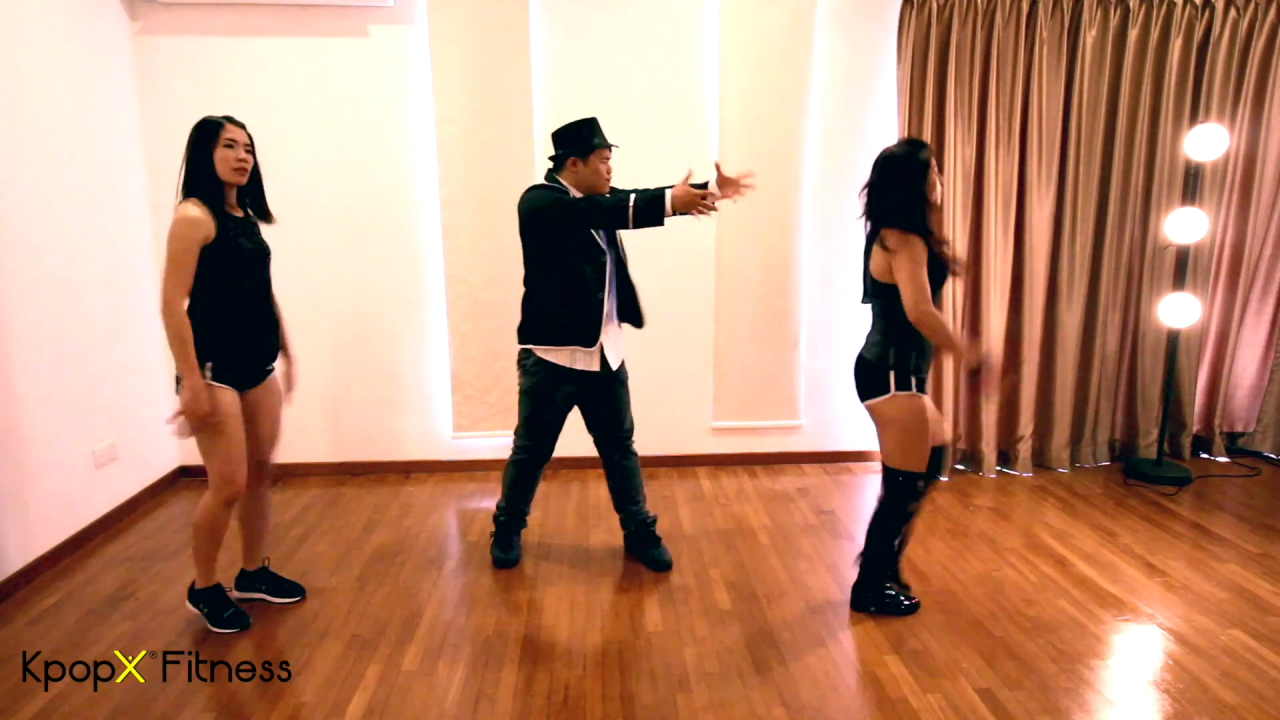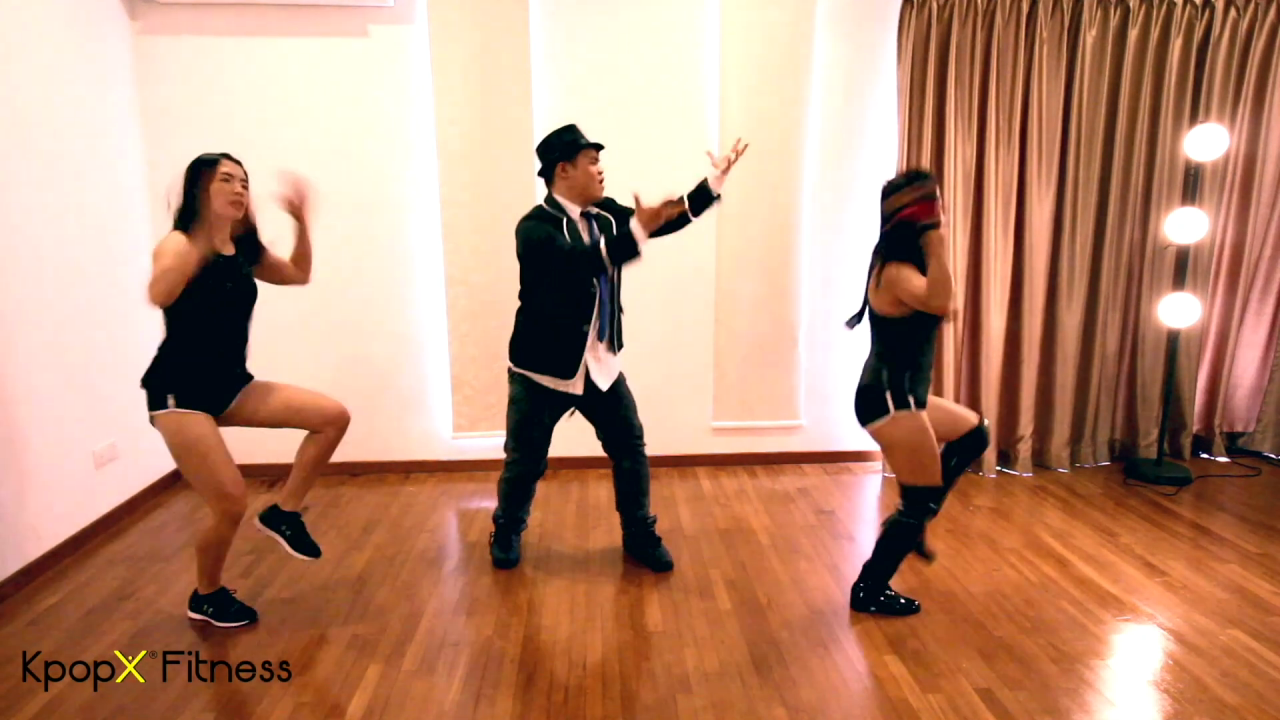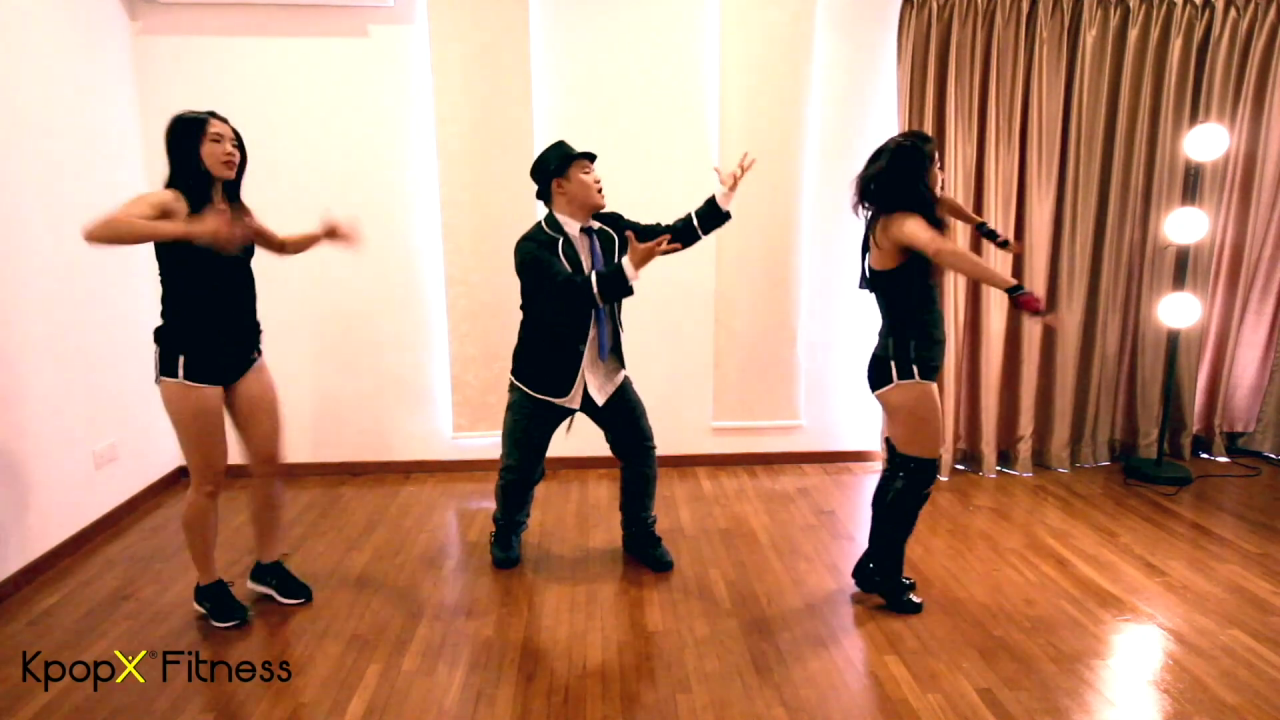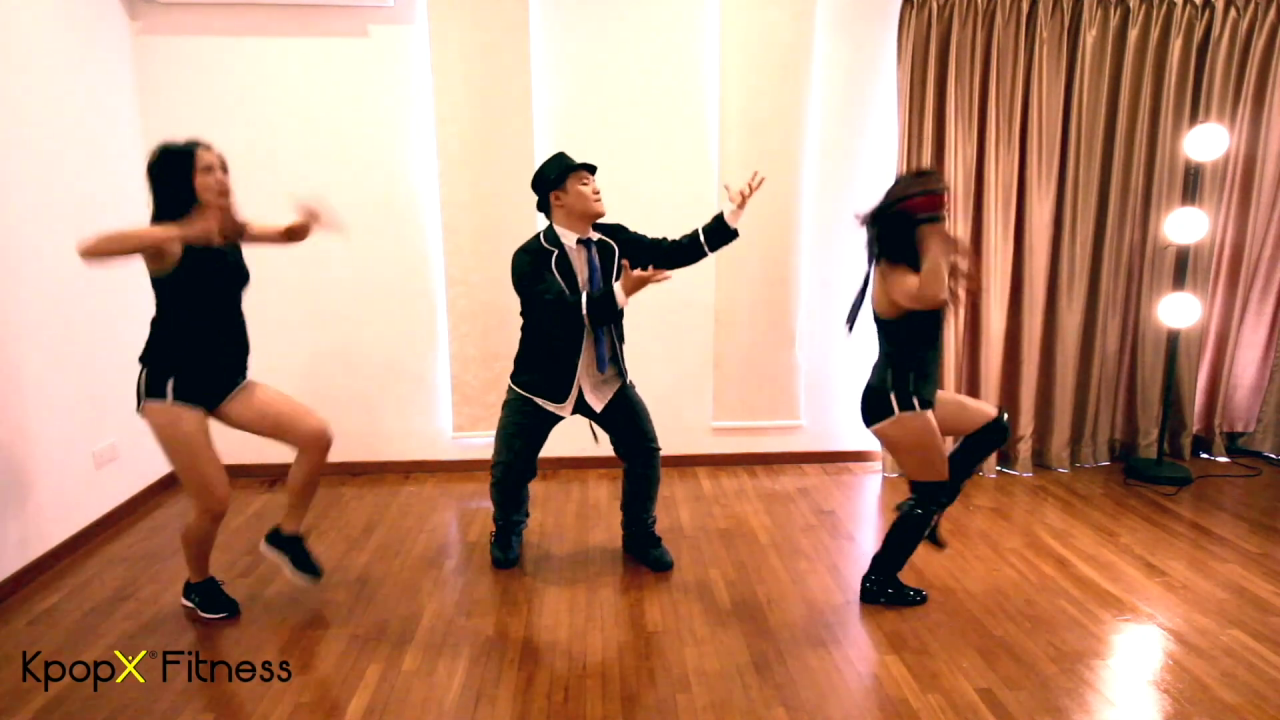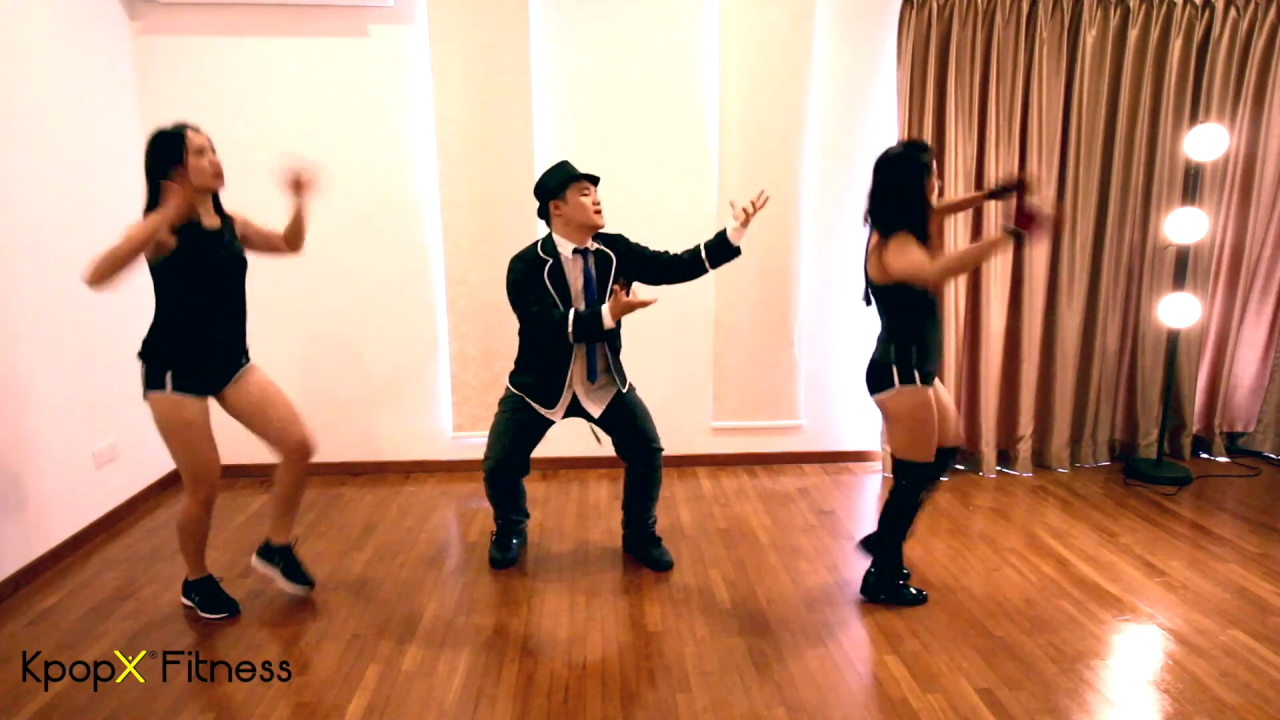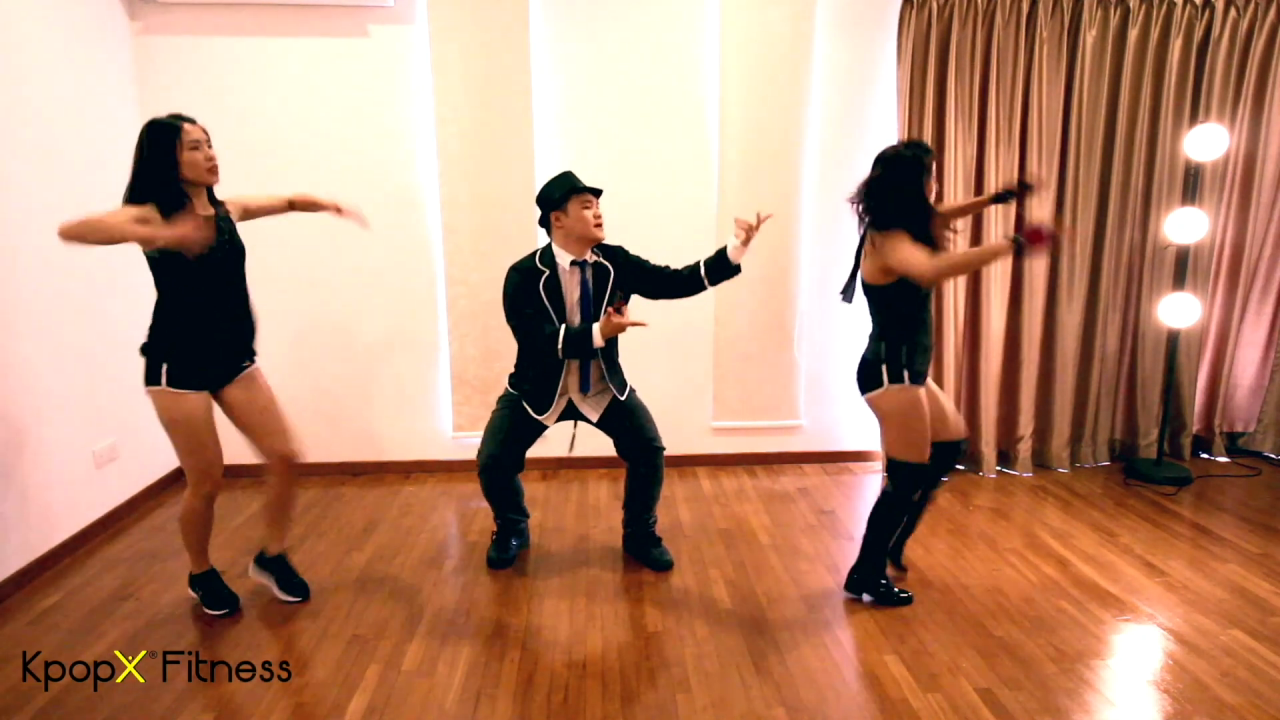
dt=0.2s
person 1, frame 1
left shoulder: (247, 216)
right shoulder: (194, 217)
right elbow: (173, 306)
left wrist: (286, 351)
right wrist: (192, 383)
left hip: (257, 365)
right hip: (212, 368)
left knee: (260, 474)
right knee: (230, 484)
left ankle: (253, 573)
right ankle: (204, 588)
person 1, frame 2
left shoulder: (246, 251)
right shoulder: (181, 244)
left elbow: (298, 275)
right elbow: (160, 295)
left wrist: (300, 222)
right wrist: (208, 236)
left hip: (231, 384)
right hip: (180, 392)
left knee: (334, 416)
right knee: (231, 503)
left ankle: (284, 512)
right ankle: (206, 595)
person 1, frame 3
left shoulder: (234, 212)
right shoulder: (169, 204)
left elbow: (283, 245)
right elbow: (98, 231)
left wrist: (321, 234)
right wrist: (190, 229)
left hip: (241, 354)
right hip: (188, 360)
left knee: (268, 464)
right knee: (209, 480)
left ankle: (268, 567)
right ankle: (208, 587)
person 1, frame 4
left shoulder: (232, 233)
right shoulder: (169, 241)
left elbow: (286, 236)
right elbow: (92, 249)
left wrist: (303, 224)
right wrist: (183, 231)
left hip: (228, 379)
right hip: (174, 387)
left knee: (316, 436)
right knee: (213, 502)
left ankle: (287, 535)
right ankle: (198, 583)
person 1, frame 5
left shoulder: (231, 223)
right shoulder: (162, 231)
left elbow: (289, 245)
right elbow: (97, 276)
left wrist: (299, 201)
right wrist: (160, 220)
left hip: (229, 363)
right hip: (174, 371)
left knee: (299, 447)
right knee: (204, 487)
left ankle: (276, 548)
right ankle: (195, 582)
person 1, frame 6
left shoulder: (227, 211)
right shoulder: (150, 216)
left elbow: (284, 202)
right elbow: (72, 230)
left wrist: (325, 204)
right wrist: (161, 236)
left hip: (234, 359)
right hip: (177, 365)
left knee: (285, 456)
right knee: (207, 483)
left ankle: (273, 557)
right ankle: (201, 574)
person 2, frame 1
left shoulder: (892, 234)
right shoulder: (903, 241)
right elbow: (921, 313)
right wrist: (970, 355)
left hip: (889, 368)
right hip: (893, 373)
left knee: (933, 457)
right knee: (905, 484)
left ankle: (881, 560)
right ankle: (872, 588)
person 2, frame 2
left shoulder: (906, 263)
right shoulder: (899, 272)
right elbow: (940, 302)
right wrist: (935, 232)
left hip: (903, 394)
right hip: (890, 398)
left knee: (973, 434)
right knee: (922, 499)
left ankle: (911, 525)
right ankle: (869, 590)
person 2, frame 3
left shoulder: (905, 217)
right shoulder: (896, 222)
left elbow: (942, 204)
right elbow: (943, 251)
left wrist: (985, 230)
right wrist: (1013, 288)
left hip: (911, 363)
right hip: (903, 365)
left knee: (904, 471)
right knee: (915, 474)
left ankle: (876, 563)
right ankle: (883, 575)
person 2, frame 4
left shoulder: (908, 259)
right shoulder: (897, 276)
right elbow: (932, 296)
left wrist: (940, 238)
right wrist: (933, 230)
left hip: (915, 391)
right hip: (897, 398)
left knee: (993, 427)
right knee: (932, 491)
left ankle: (925, 512)
right ankle: (879, 581)
person 2, frame 5
left shoulder: (907, 230)
right shoulder: (893, 241)
left elbow: (943, 207)
right elbow: (936, 272)
left wrist: (991, 194)
right wrist: (1009, 235)
left hip: (915, 370)
right hip: (899, 373)
left knee: (943, 455)
right knee: (914, 478)
left ankle: (883, 540)
right ankle: (882, 576)
person 2, frame 6
left shoulder: (900, 232)
right shoulder: (889, 240)
left elbow: (940, 215)
right elbow: (932, 270)
left wrist: (995, 199)
right wrist: (1012, 245)
left hip: (907, 369)
right hip: (891, 371)
left knee: (950, 448)
right knee: (909, 477)
left ankle: (887, 546)
right ankle: (866, 574)
person 3, frame 1
left shoulder: (597, 200)
right shoulder: (540, 201)
left elbow: (636, 204)
right elbow: (596, 212)
left wrist: (711, 192)
right wrist: (669, 202)
left hip: (604, 351)
right hip: (553, 352)
left knee: (619, 446)
right knee: (532, 449)
left ankle: (640, 532)
right ankle: (507, 530)
person 3, frame 2
left shoulder: (604, 213)
right shoulder: (536, 226)
left elbow: (674, 215)
right elbow: (575, 263)
left wrist: (713, 181)
right wrist: (636, 232)
left hip: (601, 363)
right hip: (544, 367)
left knee: (629, 447)
right knee: (524, 461)
left ankle: (638, 535)
right ankle: (507, 531)
person 3, frame 3
left shoulder: (610, 228)
right shoulder: (534, 246)
left elbow: (671, 236)
right elbow: (572, 294)
left wrist: (723, 197)
right wrist: (629, 269)
left hip: (605, 373)
right hip: (546, 378)
left knee: (640, 449)
right knee: (520, 467)
left ankle: (639, 535)
right ankle: (508, 531)
person 3, frame 4
left shoulder: (613, 239)
right shoulder: (530, 257)
left elbow: (675, 252)
right elbow: (559, 314)
left wrist: (731, 215)
right wrist: (620, 293)
left hip: (606, 379)
right hip: (544, 382)
left knee: (644, 451)
right knee: (510, 467)
left ankle: (639, 535)
right ankle: (508, 531)
person 3, frame 5
left shoulder: (614, 250)
right shoulder: (527, 265)
left elbow: (676, 267)
right elbow: (546, 327)
left wrist: (734, 232)
right wrist: (608, 314)
left hip: (605, 382)
right hip: (541, 385)
left knee: (646, 451)
right knee: (501, 466)
left ankle: (639, 535)
right ankle: (510, 531)
person 3, frame 6
left shoulder: (615, 262)
right shoulder: (525, 275)
left elbow: (674, 282)
right elbow: (534, 339)
left wrist: (734, 251)
right wrist: (597, 333)
left hip: (604, 386)
right hip: (538, 389)
left knee: (648, 451)
right knee: (494, 463)
left ankle: (639, 535)
right ankle: (511, 531)
